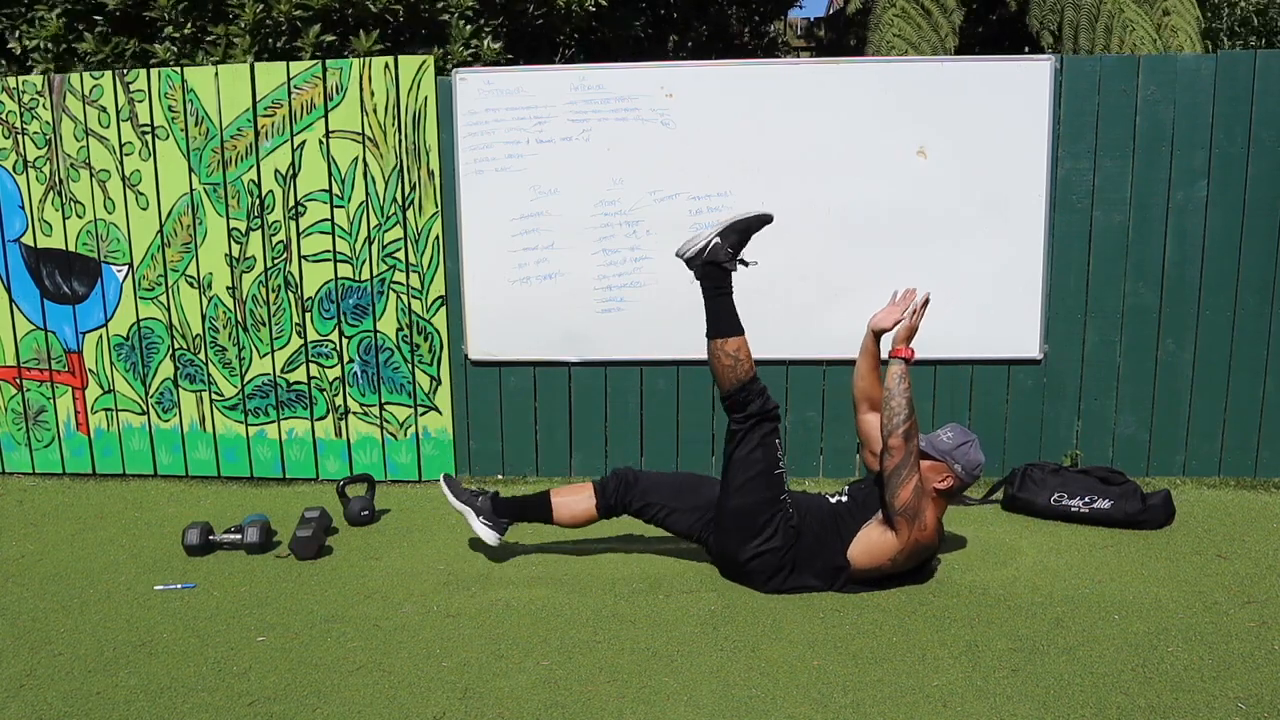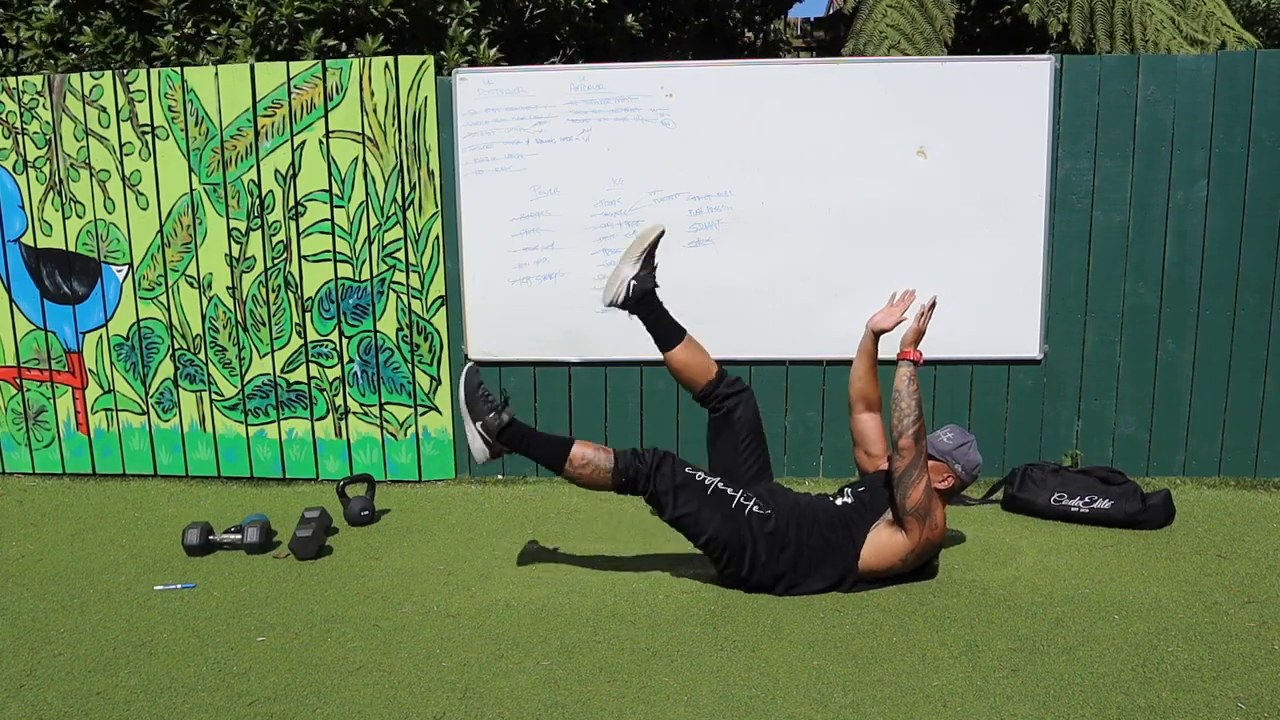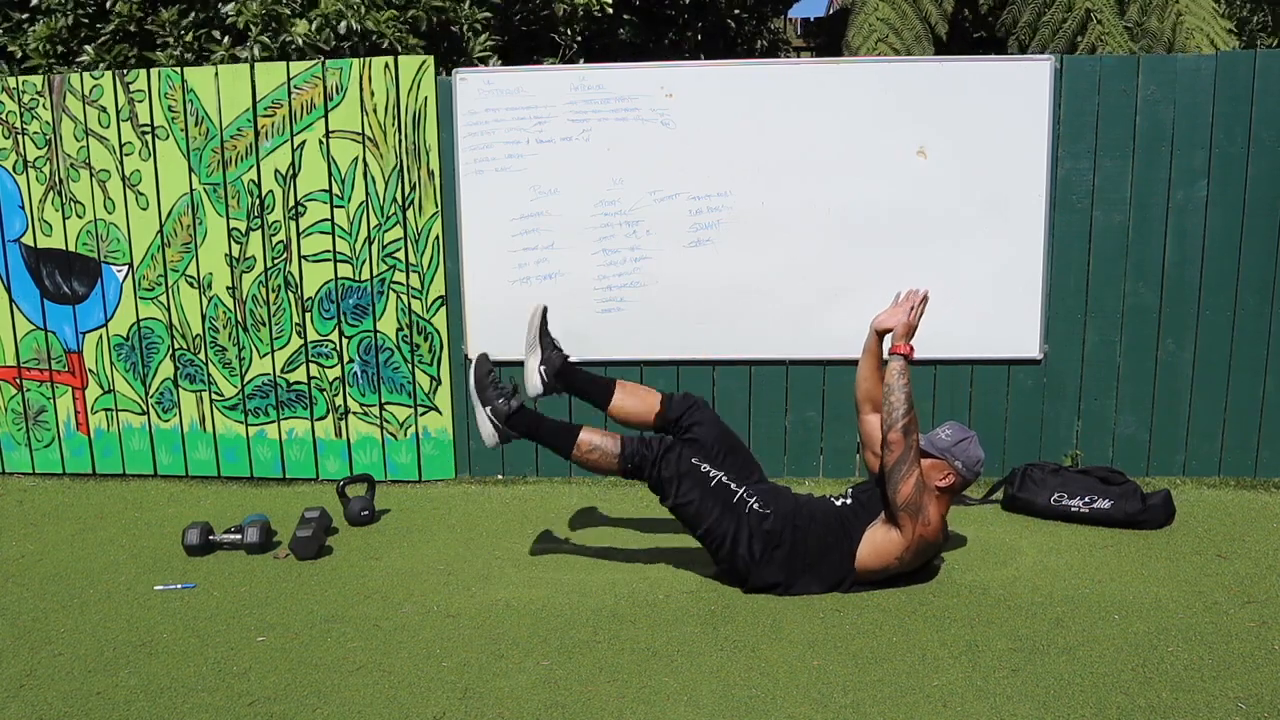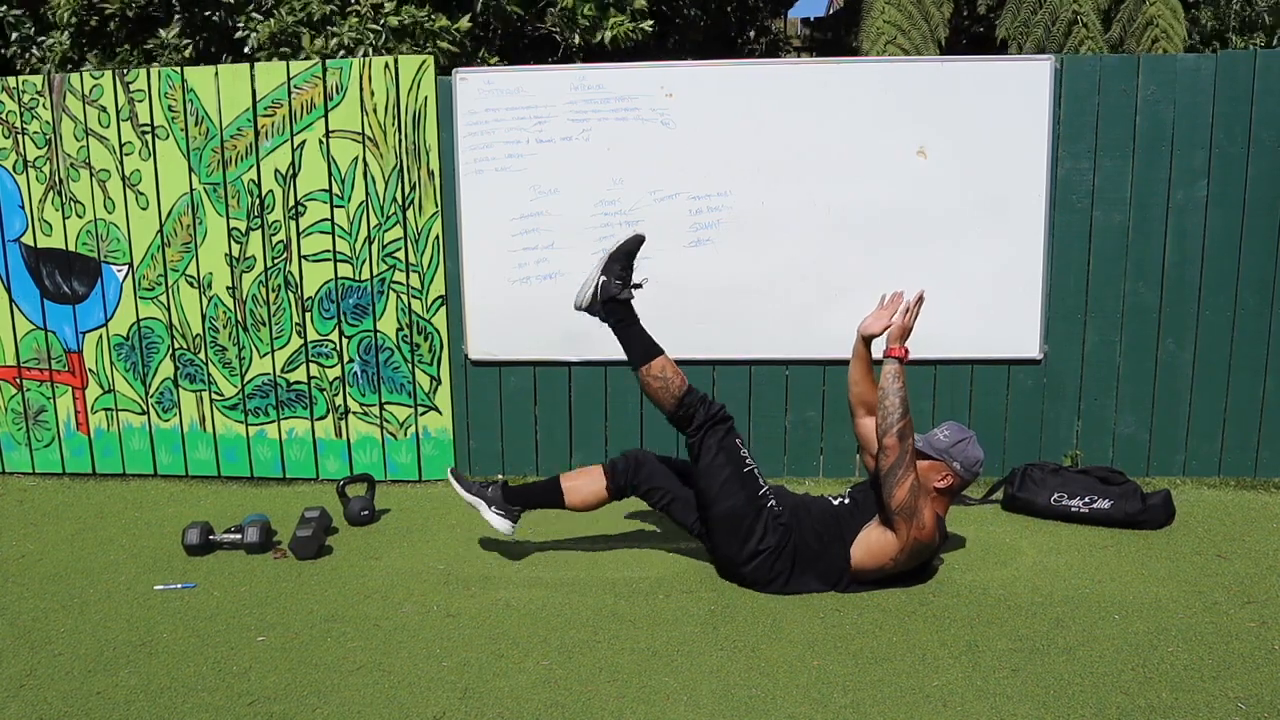
dt=0.4s
person 1, frame 1
left shoulder: (917, 532)
right shoulder: (896, 490)
left elbow: (895, 442)
right elbow: (868, 411)
left wrist: (901, 352)
right wrist: (872, 335)
left hip: (764, 550)
right hip: (754, 529)
left knee: (753, 411)
right knee: (624, 485)
left ankle: (715, 275)
right ankle: (501, 512)
person 1, frame 2
left shoulder: (922, 528)
right shoulder: (889, 481)
left elbow: (907, 440)
right elbow: (864, 412)
left wrist: (909, 357)
right wrist: (872, 333)
left hip: (763, 548)
right hip: (763, 511)
left knee: (653, 468)
right knee: (729, 396)
left ankle: (508, 434)
right ankle: (643, 301)
person 1, frame 3
left shoulder: (921, 529)
right shoulder: (903, 496)
left elbow: (897, 444)
right elbow: (870, 412)
left wrist: (901, 352)
right wrist: (876, 336)
left hip: (767, 553)
right hip: (768, 515)
left knee: (661, 456)
right knee: (686, 415)
left ankle: (517, 418)
right ankle: (560, 374)
person 1, frame 4
left shoulder: (918, 531)
right shoulder: (901, 495)
left elbow: (892, 446)
right elbow: (865, 413)
left wrist: (896, 352)
right wrist: (863, 339)
left hip: (763, 550)
right hip: (760, 526)
left knee: (707, 421)
right knee: (636, 466)
left ankle: (616, 307)
right ankle: (512, 500)
